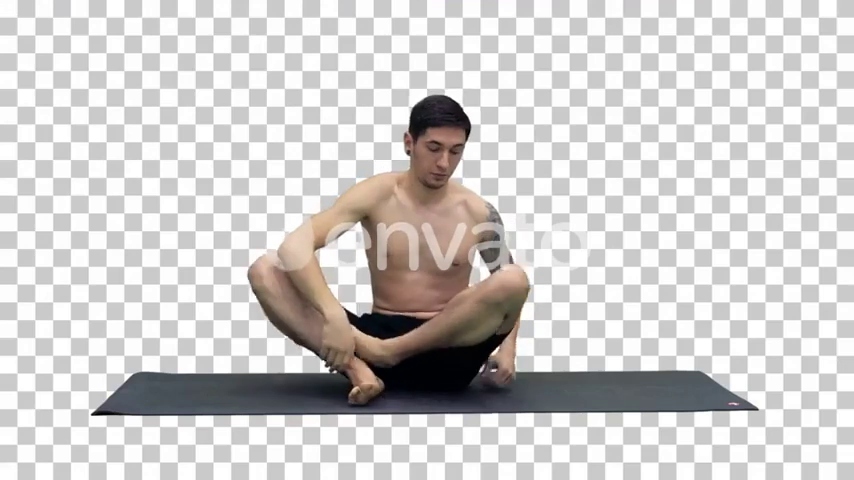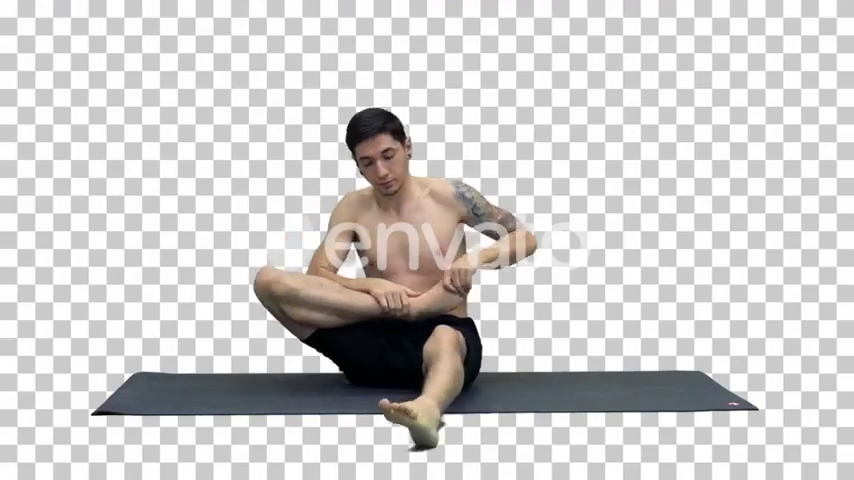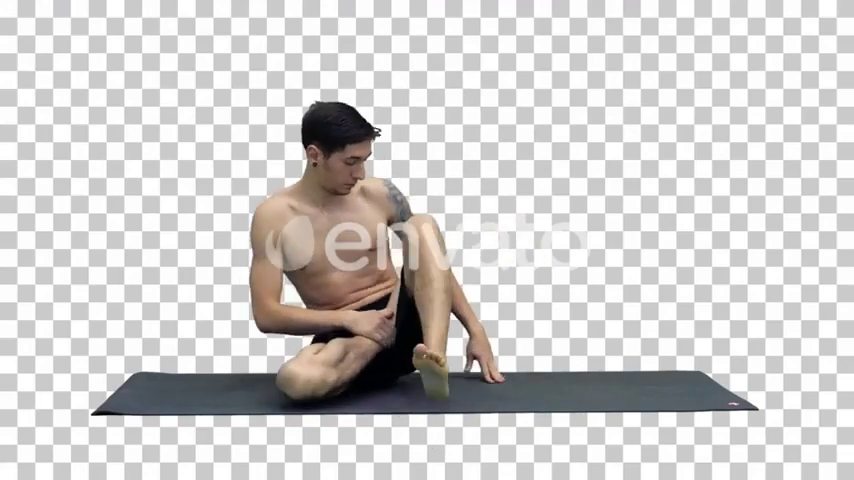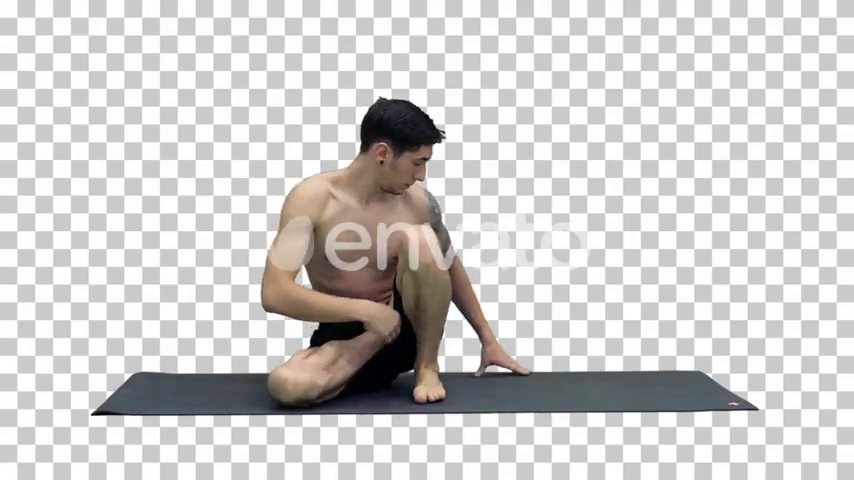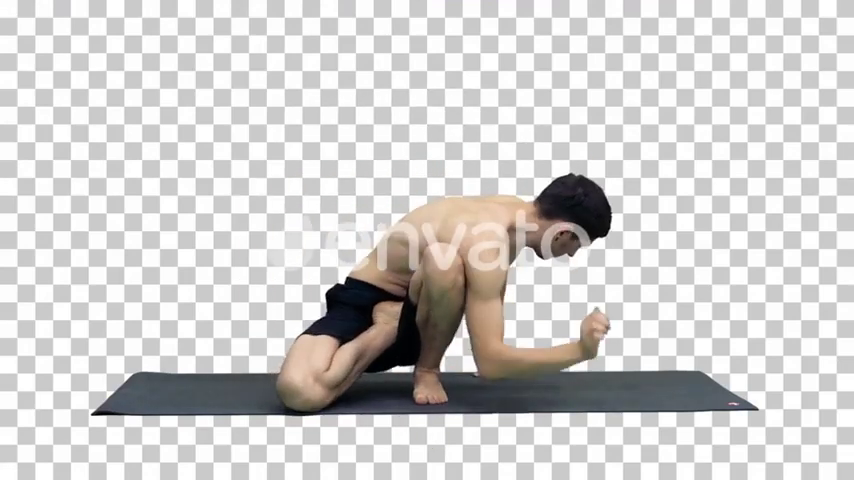
dt=1s
person 1, frame 1
left shoulder: (478, 213)
right shoulder: (376, 193)
left elbow: (512, 286)
right elbow: (294, 247)
left wrist: (507, 348)
right wrist: (332, 314)
left hip: (445, 355)
right hip: (377, 337)
left knee: (515, 279)
right knee: (263, 270)
left ankle: (386, 348)
right ankle: (356, 366)
person 1, frame 2
left shoulder: (451, 196)
right shoulder: (352, 208)
left elbow: (525, 239)
right elbow: (316, 280)
left wrist: (474, 258)
right wrist: (372, 285)
left hip: (446, 331)
right hip: (383, 343)
left knee: (444, 344)
right knee: (269, 281)
person 1, frame 3
left shoulder: (379, 194)
right shoulder: (274, 215)
left elbow: (434, 260)
right elbow: (266, 315)
left wrist: (475, 331)
right wrist: (348, 319)
left hip: (407, 316)
right hip: (344, 334)
left knee: (424, 227)
right knee: (293, 379)
left ankle: (432, 356)
right ankle: (390, 337)
person 1, frame 4
left shoulder: (417, 201)
right shoulder: (311, 198)
left elbow: (451, 268)
right elbow: (275, 295)
left wrist: (489, 340)
right wrist: (365, 311)
left hip: (410, 328)
right hip: (345, 334)
left knee: (419, 239)
right knee: (285, 385)
left ankle: (427, 365)
person 1, frame 5
left shoulder: (512, 211)
right shoulder: (488, 242)
right elbow: (489, 364)
left wrist: (495, 352)
right wrist: (580, 351)
left hip: (417, 311)
right hip: (364, 304)
right knee: (298, 392)
left ankle: (427, 370)
